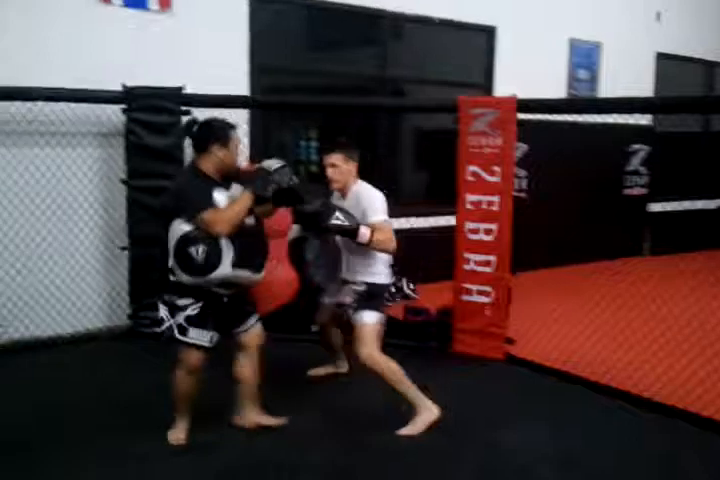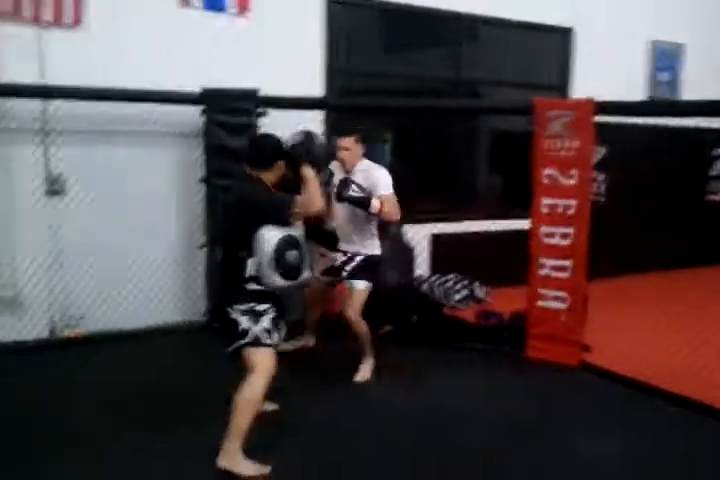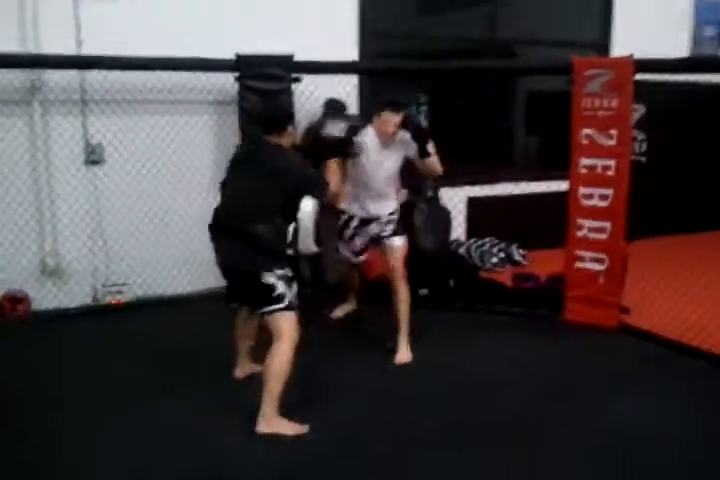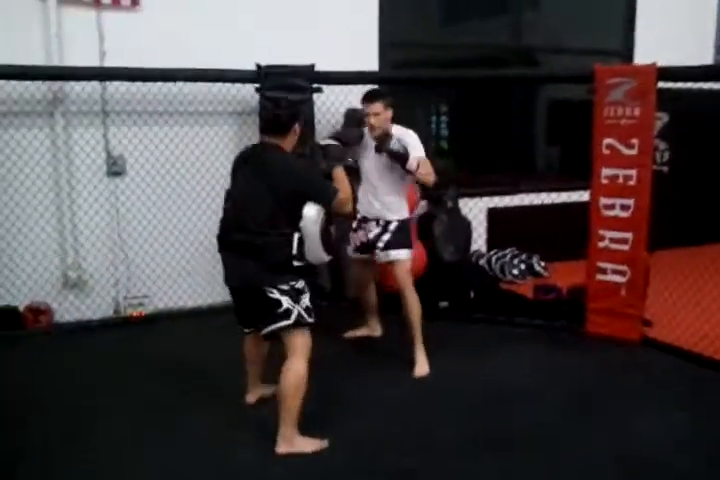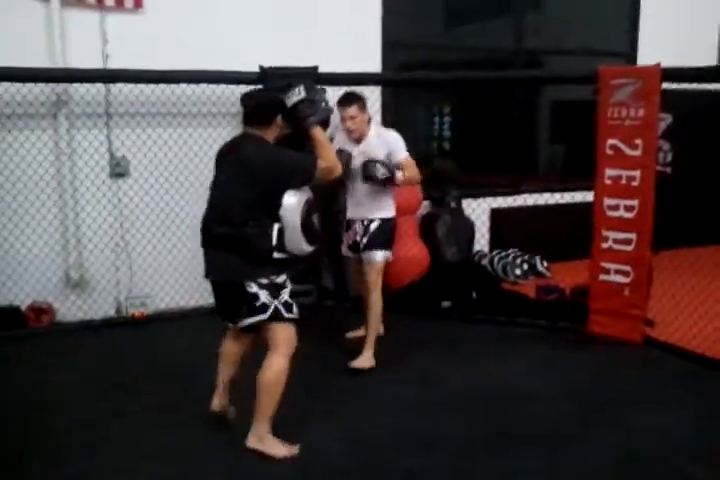
dt=0.4s
person 1, frame 1
left shoulder: (224, 182)
right shoulder: (187, 187)
left elbow: (250, 214)
right elbow: (220, 225)
left wrist: (264, 195)
right wrist: (251, 191)
left hip: (227, 284)
right hip: (195, 289)
left knee: (252, 341)
right knee: (192, 362)
left ankle: (248, 412)
right ankle: (181, 420)
person 1, frame 2
left shoulder: (249, 188)
right shoulder: (255, 196)
right elbow: (313, 207)
right wrist: (306, 168)
left hip: (254, 288)
right hip: (247, 292)
left knee: (263, 360)
right knee: (262, 369)
left ankle: (248, 404)
person 1, frame 3
left shoulder: (244, 154)
right shoulder: (291, 165)
right elbow: (329, 194)
left hip: (229, 246)
right hip: (261, 255)
left knee: (249, 304)
right knee: (286, 334)
left ankle: (243, 363)
right ankle: (268, 417)
person 1, frame 4
left shoulder: (244, 159)
right shoulder: (296, 170)
right elbow: (344, 205)
right wrist: (336, 165)
left hip: (237, 262)
right hip: (272, 269)
left knee: (256, 328)
right knee: (299, 349)
left ankle: (255, 388)
right ankle: (288, 438)
person 1, frame 5
left shoulder: (230, 151)
right shoulder: (270, 158)
right elbow: (332, 169)
right wrist: (313, 124)
left hip: (221, 257)
right hip: (255, 264)
left knee: (238, 331)
right knee: (282, 345)
left ankle: (220, 398)
right ankle: (260, 433)
person 2, frame 1
left shoulder: (369, 196)
right shoulder: (338, 193)
left elbow: (389, 243)
left wrist: (352, 230)
right wrist: (312, 215)
left hip: (370, 281)
right hip: (350, 276)
left knee: (367, 353)
right knee: (323, 319)
left ankle: (425, 407)
right ankle: (340, 363)
person 2, frame 2
left shoulder: (376, 174)
right shoulder: (335, 169)
left elbow: (393, 214)
left wrist: (363, 201)
left hip: (365, 253)
right hip: (339, 247)
left knee: (351, 313)
right knee: (313, 294)
left ankle: (368, 357)
right ankle: (308, 337)
person 2, frame 3
left shoulder: (404, 141)
right shoulder: (358, 138)
left elbow: (434, 171)
left wrist: (424, 143)
left hip: (387, 214)
right hip: (356, 214)
left knee: (398, 272)
right knee: (352, 264)
left ankle: (403, 340)
right ankle: (351, 300)
person 2, frame 4
left shoulder: (406, 137)
right shoulder: (358, 137)
left elbow: (429, 178)
left wrist: (403, 158)
left hip: (394, 219)
right hip: (364, 217)
left knee: (404, 283)
right knee: (362, 277)
left ankle: (419, 350)
right ankle: (372, 325)
person 2, frame 5
left shoulder: (388, 138)
right shoulder: (340, 140)
left elbow: (414, 176)
left wrist: (391, 175)
left hip: (380, 219)
right hip: (354, 217)
left knee: (372, 282)
right knee: (359, 277)
left ankle: (368, 352)
right ankle: (373, 325)
